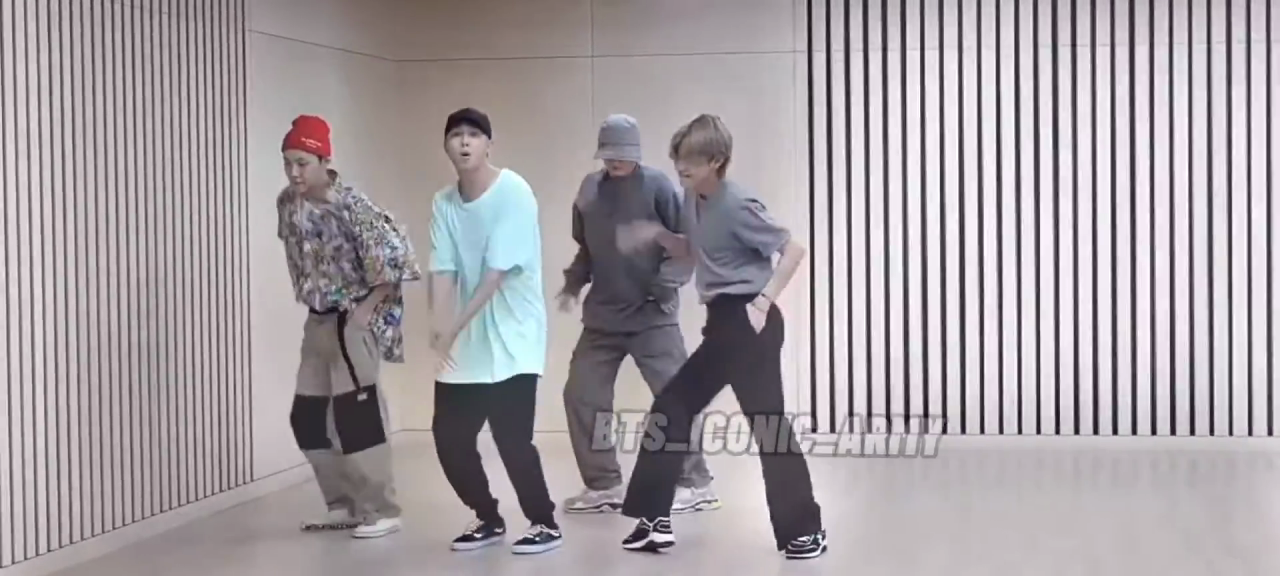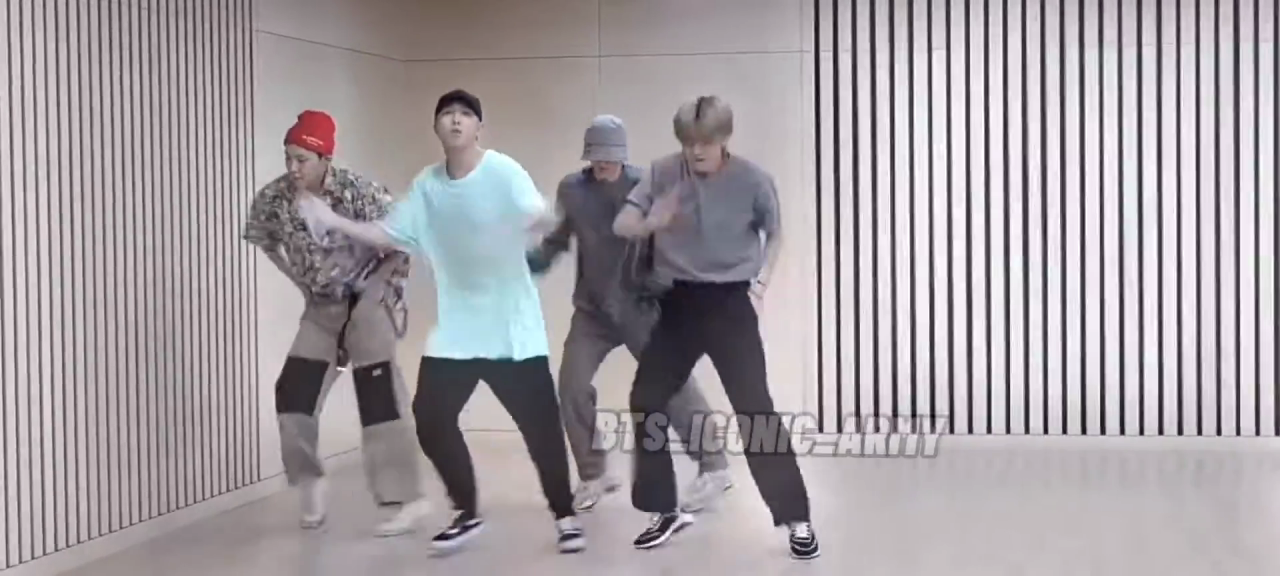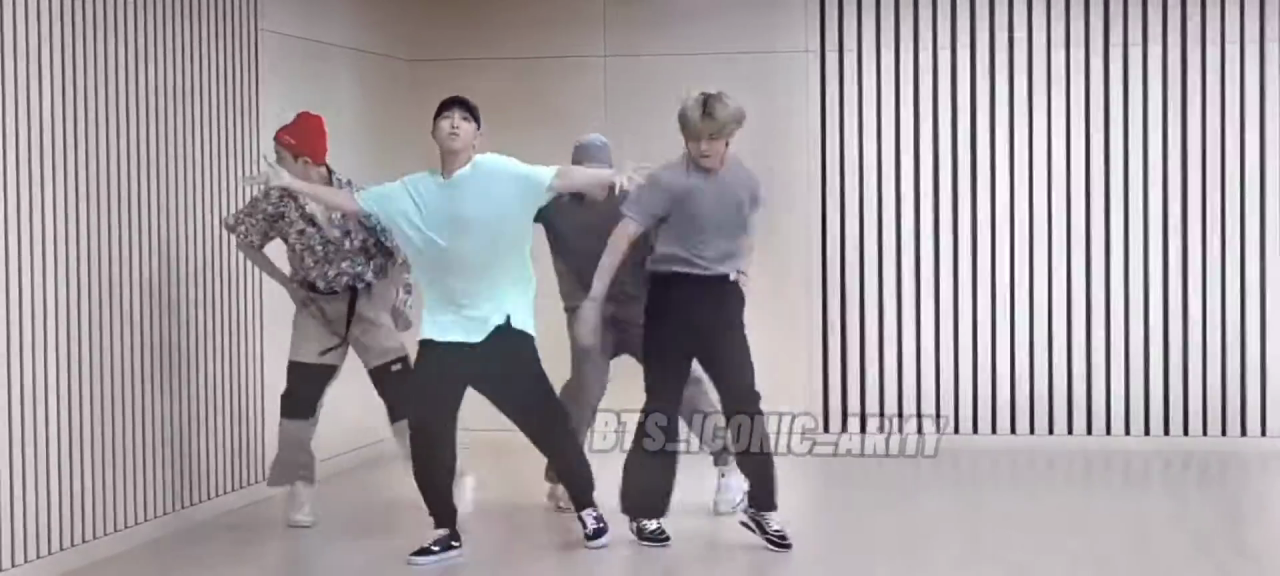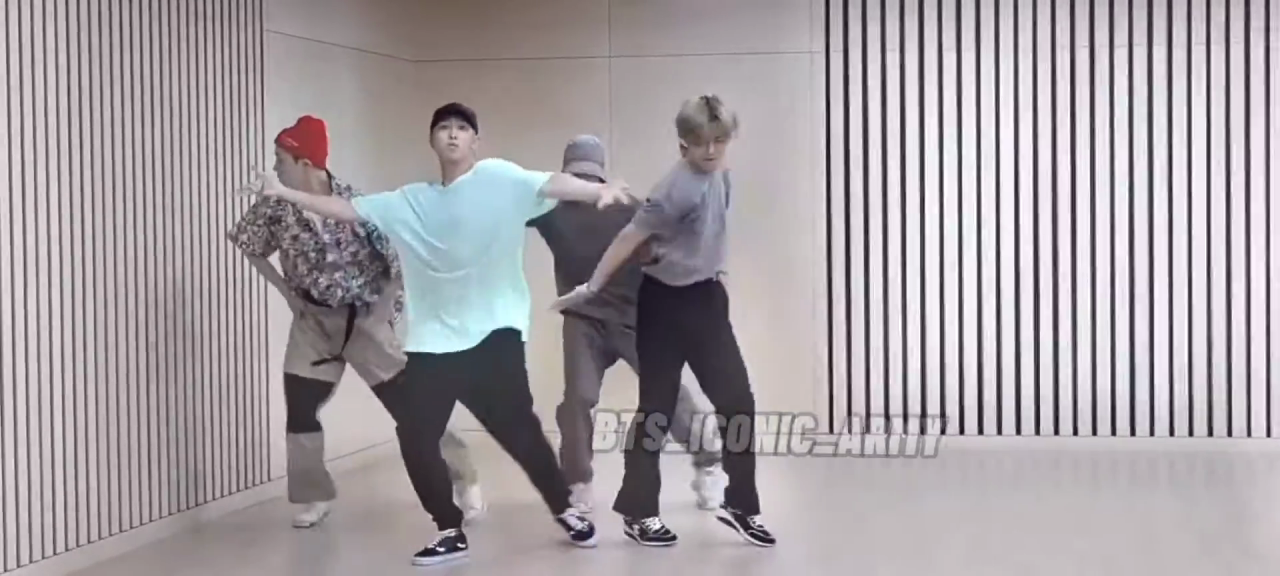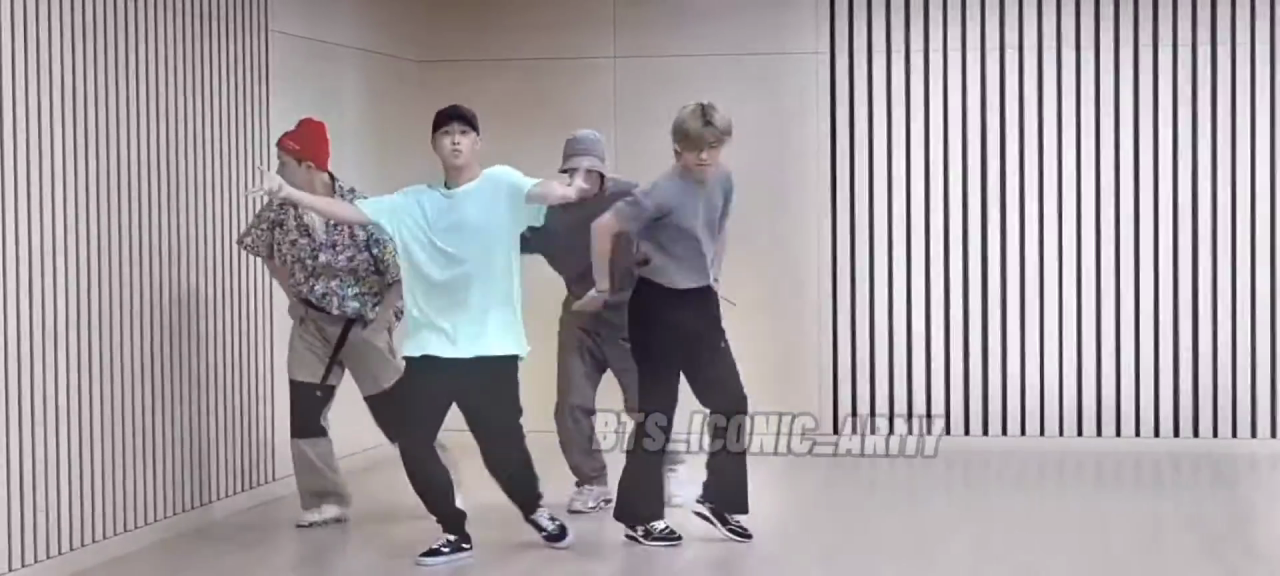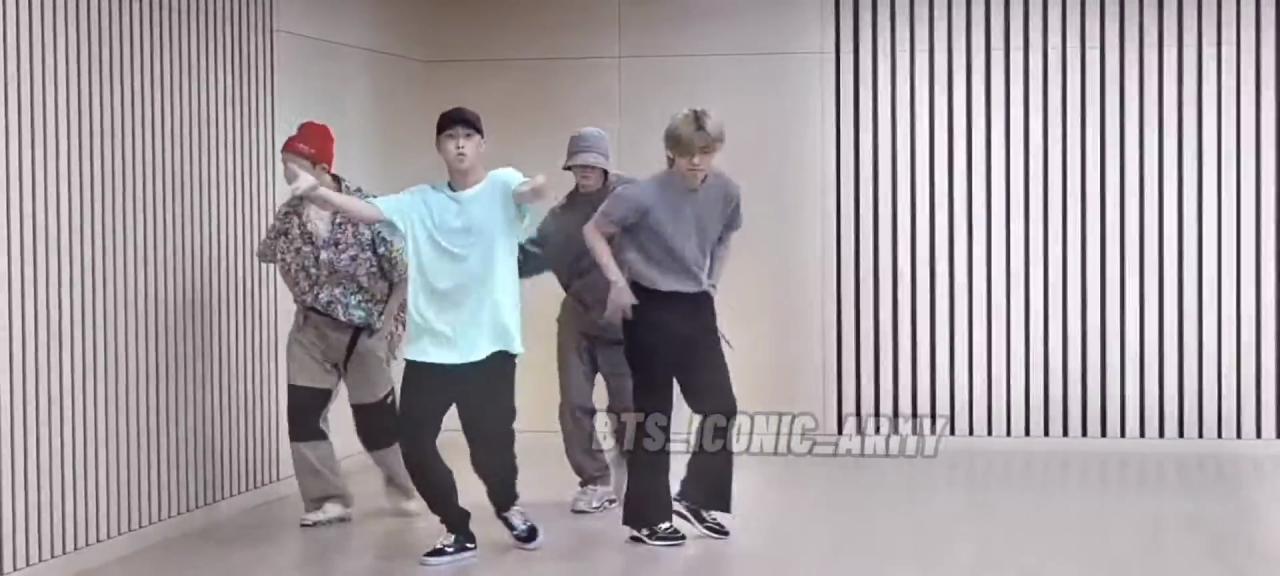
dt=0.1s
person 1, frame 1
left shoulder: (513, 192)
right shoulder: (444, 202)
left elbow: (500, 269)
right elbow: (443, 271)
left wrist: (458, 324)
right wrist: (440, 328)
left hip: (512, 337)
right hip: (465, 342)
left knee: (512, 434)
right knee: (449, 436)
left ankle: (544, 522)
right ankle: (487, 518)
person 1, frame 2
left shoulder: (501, 171)
right shoulder: (426, 185)
left elbow: (540, 214)
right elbow: (393, 234)
left wrist: (534, 221)
right wrist: (337, 223)
left hip: (512, 325)
right hip: (456, 327)
left knee: (540, 421)
right knee: (431, 419)
left ankle: (566, 514)
right ankle: (466, 510)
person 1, frame 3
left shoulder: (500, 171)
right shoulder: (412, 190)
left elbow: (557, 178)
right elbow: (353, 202)
left wrist: (604, 176)
right wrist: (290, 184)
left hip: (502, 318)
right hip: (444, 327)
left knee: (543, 415)
right knee: (427, 426)
left ankle: (585, 504)
right ankle: (445, 528)
person 1, frame 4
left shoulder: (500, 178)
right shoulder: (412, 199)
left elbow: (550, 185)
right elbow: (351, 210)
left wrist: (597, 188)
right wrist: (287, 195)
left hip: (495, 329)
right hip: (433, 338)
left knee: (516, 425)
right knee: (416, 434)
left ankle: (562, 506)
right ankle: (451, 529)
person 1, frame 5
left shoulder: (500, 184)
right shoulder: (413, 202)
left elbow: (539, 191)
right elbow: (353, 213)
left wrist: (568, 191)
right wrist: (291, 194)
left hip: (490, 341)
right hip: (430, 343)
left knee: (501, 438)
right knee: (413, 440)
left ankle: (535, 509)
right ankle: (454, 532)
person 1, frame 6
left shoulder: (504, 183)
right shoulder: (420, 199)
left elbow: (526, 191)
right elbow: (370, 211)
left wrist: (534, 189)
right wrist: (320, 193)
left hip: (489, 340)
right hip: (430, 344)
left knee: (491, 437)
right knee: (415, 440)
left ankle: (507, 506)
right ankle: (460, 530)
person 2, frame 1
left shoulder: (734, 205)
right shoulder: (693, 196)
left elbow: (793, 250)
left wrist: (763, 303)
right wrist: (658, 235)
left hip: (746, 321)
right hip: (722, 321)
left knee: (767, 423)
right knee: (672, 409)
left ankle: (803, 529)
right ankle: (655, 518)
person 2, frame 2
left shoulder: (754, 179)
right shoulder: (666, 172)
left elbow: (774, 237)
right elbow: (623, 226)
left wrist: (756, 284)
right wrist: (654, 220)
left hip: (730, 304)
right hip: (681, 302)
left knee: (754, 409)
right knee: (648, 402)
left ankle: (795, 517)
right ankle: (661, 511)
person 2, frame 3
left shoulder: (743, 177)
right shoulder: (670, 179)
right elbow: (623, 236)
left wrist: (738, 271)
right wrist: (594, 299)
left hip: (719, 298)
right hip: (670, 295)
left knee: (743, 402)
right knee: (662, 404)
left ankle: (762, 508)
right ankle: (646, 512)
person 2, frame 4
left shoulder: (720, 175)
right shoulder: (679, 187)
right elbow: (632, 237)
left wrist: (716, 269)
right wrist: (590, 286)
left hip: (708, 297)
right hip: (666, 300)
left knee: (736, 399)
right knee: (657, 407)
left ankle: (741, 507)
right ankle: (639, 513)
person 2, frame 5
left shoulder: (724, 181)
right shoulder: (663, 192)
right elbow: (602, 226)
left wrist: (712, 276)
right wrist: (600, 288)
left hip: (701, 303)
right hip: (658, 304)
left knee: (730, 402)
right knee: (656, 410)
left ankle: (720, 502)
right ankle: (641, 516)
person 2, frame 6
left shoulder: (726, 191)
right shoulder: (644, 194)
right elbow: (592, 229)
left wrist: (712, 284)
right wrist: (616, 280)
left hip: (697, 308)
right hip: (649, 310)
left knee: (719, 407)
right knee: (652, 412)
left ankle: (699, 500)
right ankle: (647, 517)
person 3, frame 1
left shoulder: (350, 205)
right shoulder: (287, 201)
left elbow: (396, 257)
left wrist: (368, 309)
right wrist: (302, 291)
left hip: (357, 319)
right hip: (320, 320)
left knee: (355, 413)
right knee: (306, 420)
left ankle: (383, 513)
right ankle: (346, 506)
person 3, frame 2
left shoulder: (354, 189)
right shoulder: (276, 196)
right elbow: (264, 237)
left wrist: (382, 285)
right wrist: (298, 277)
left hip: (364, 301)
right hip: (321, 305)
left knee: (379, 394)
right knee: (292, 389)
left ankle: (408, 498)
right ankle: (310, 481)
person 3, frame 3
left shoulder: (355, 196)
right shoulder: (276, 199)
left elbow: (401, 244)
right elbow: (246, 239)
left wrist: (388, 290)
right wrist: (287, 282)
left hip: (366, 299)
right hip: (316, 304)
left knee: (398, 387)
right knee: (299, 394)
right ankle: (299, 487)
person 3, frame 4
right shoulder: (276, 204)
left elbow: (397, 258)
right elbow: (250, 245)
left wrist: (386, 309)
right wrist: (285, 290)
left hip: (362, 314)
right hip: (312, 314)
right knee: (300, 408)
left ankle: (462, 478)
right ankle: (316, 498)
person 3, frame 5
right shoulder: (282, 208)
left elbow: (398, 267)
right elbow: (266, 251)
left wrist: (384, 320)
right wrist: (293, 297)
left hip: (361, 323)
right hip: (312, 321)
left knee: (394, 410)
right knee: (304, 413)
right ankle: (328, 500)
person 3, frame 6
right shoulder: (291, 212)
left elbow: (401, 269)
right elbow: (281, 261)
left wrist: (389, 320)
right wrist: (302, 298)
left hip: (362, 328)
right hip: (313, 324)
left knee: (376, 417)
right knee: (303, 413)
left ankle: (401, 484)
right ankle: (331, 498)
person 4, frame 1
left shoulder: (656, 185)
right shoulder: (589, 189)
left wrist: (666, 282)
right wrist: (573, 282)
left hip: (652, 312)
right hip: (603, 315)
right knee: (580, 395)
left ankle: (696, 484)
right ankle: (603, 486)
person 4, frame 2
right shoulder: (573, 189)
right elbow: (557, 240)
right wrist: (532, 261)
left hip: (642, 304)
right hip: (593, 307)
left knee: (675, 383)
right knee: (573, 384)
left ankle: (713, 469)
right ankle: (593, 475)
person 4, frame 3
right shoulder: (558, 203)
left hip: (640, 312)
left knee: (684, 385)
right knee: (583, 391)
left ankle: (728, 466)
right ankle: (563, 477)
person 4, frame 4
left shoulder: (626, 204)
right shoulder: (556, 207)
left hip: (634, 316)
right hip: (584, 318)
right knee: (578, 398)
left ankle: (708, 465)
right ankle: (577, 482)
person 4, frame 5
left shoulder: (627, 195)
right shoulder: (556, 211)
right elbow: (520, 240)
left hip: (629, 318)
right hip: (581, 322)
right knee: (573, 405)
left ankle: (667, 465)
right ankle: (592, 483)
person 4, frame 6
right shoulder: (563, 214)
right elbow: (532, 259)
left hip: (626, 320)
right hip: (579, 321)
left knee: (628, 407)
right knee: (576, 404)
right ankle: (595, 482)
